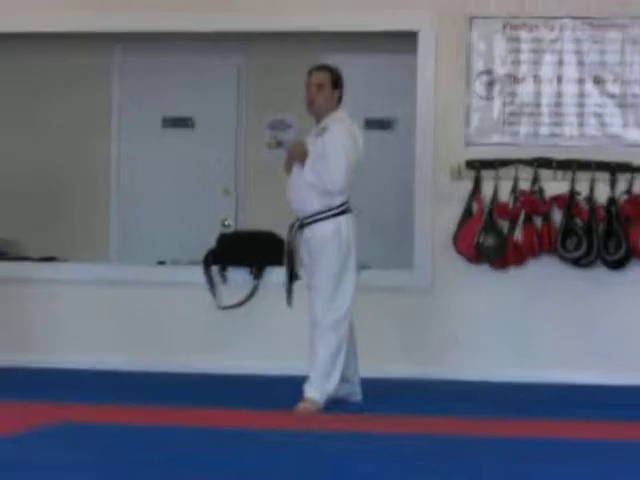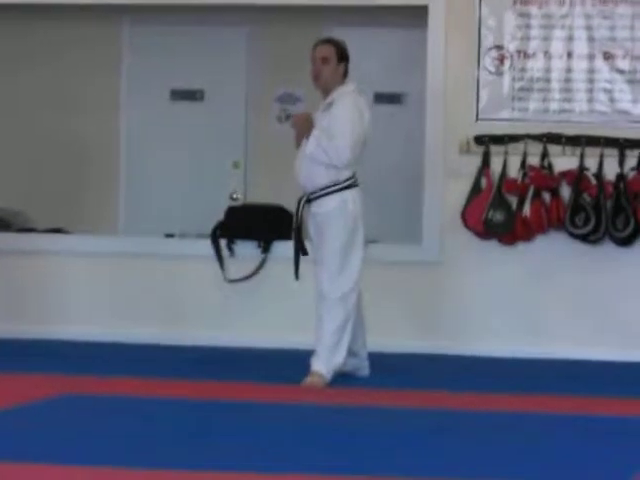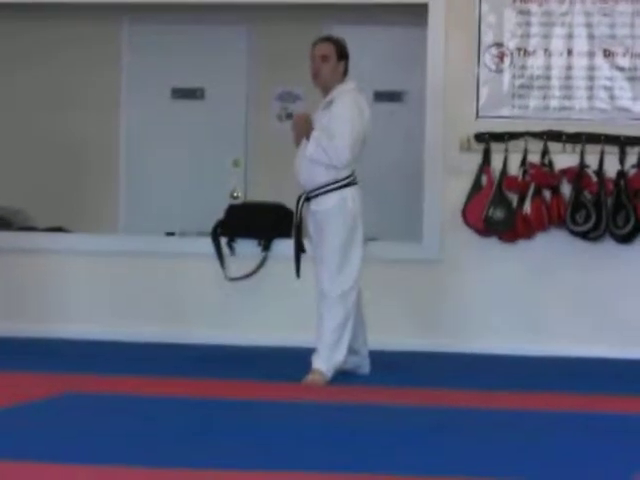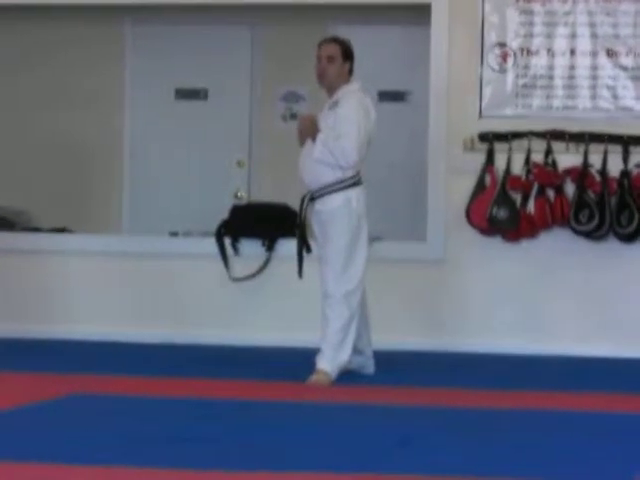
dt=0.4s
person 1, frame 1
left shoulder: (341, 129)
right shoulder: (322, 130)
left elbow: (336, 180)
left wrist: (305, 159)
right wrist: (295, 165)
left hip: (330, 229)
right hip: (315, 229)
left knee: (328, 311)
right knee: (335, 310)
left ankle: (317, 391)
right ankle: (346, 385)
person 1, frame 2
left shoulder: (348, 103)
right shoulder: (329, 105)
left elbow: (342, 154)
left wrist: (309, 132)
right wrist: (305, 138)
left hip: (337, 203)
right hip: (323, 203)
left knee: (335, 285)
right knee: (343, 283)
left ankle: (324, 365)
right ankle: (354, 359)
person 1, frame 3
left shoulder: (348, 102)
right shoulder: (330, 104)
left elbow: (341, 154)
left wrist: (309, 133)
right wrist: (304, 137)
left hip: (336, 201)
right hip: (322, 202)
left knee: (335, 284)
right knee: (343, 282)
left ankle: (325, 364)
right ankle: (355, 357)
person 1, frame 4
left shoulder: (354, 102)
right shoulder: (333, 105)
left elbow: (349, 155)
left wrist: (315, 135)
right wrist: (308, 137)
left hip: (341, 201)
right hip: (326, 202)
left knee: (339, 284)
right knee: (348, 282)
left ankle: (329, 363)
right ankle: (359, 357)
